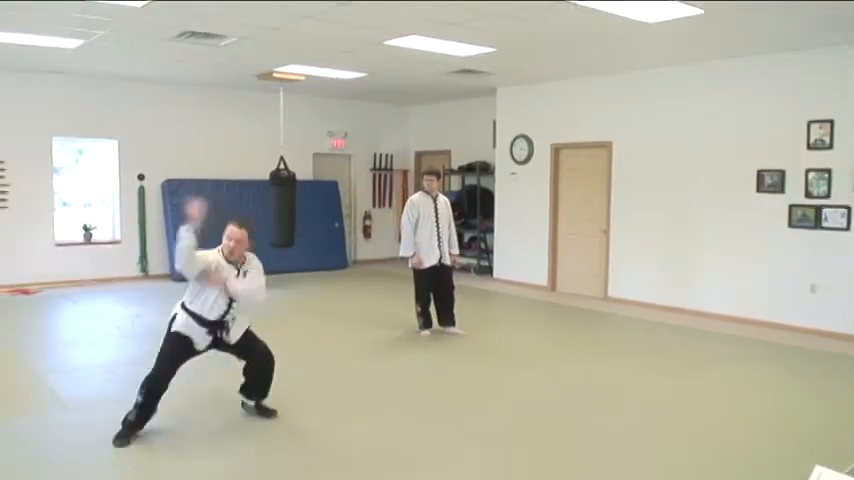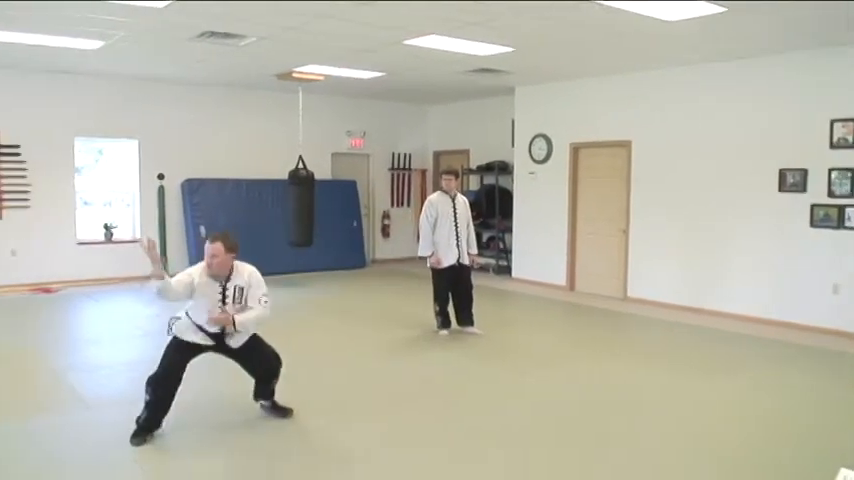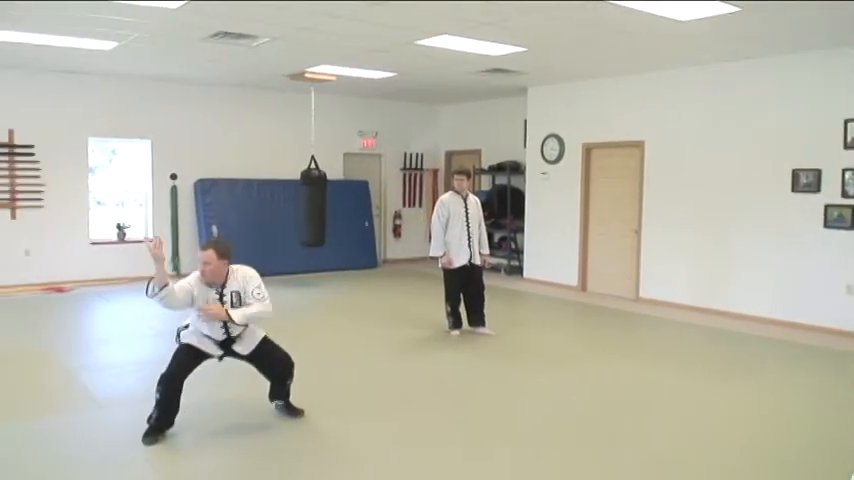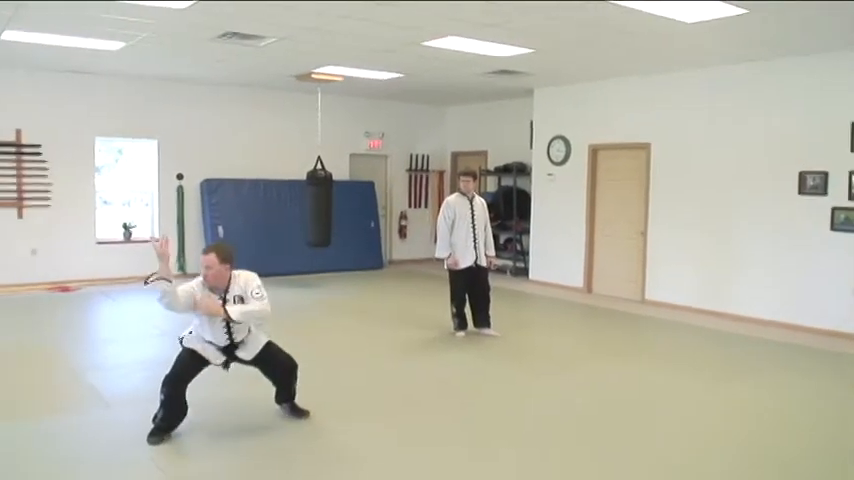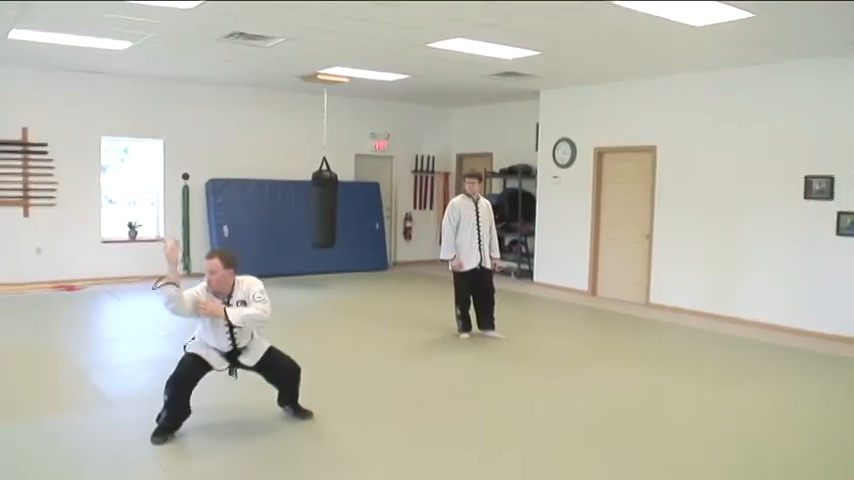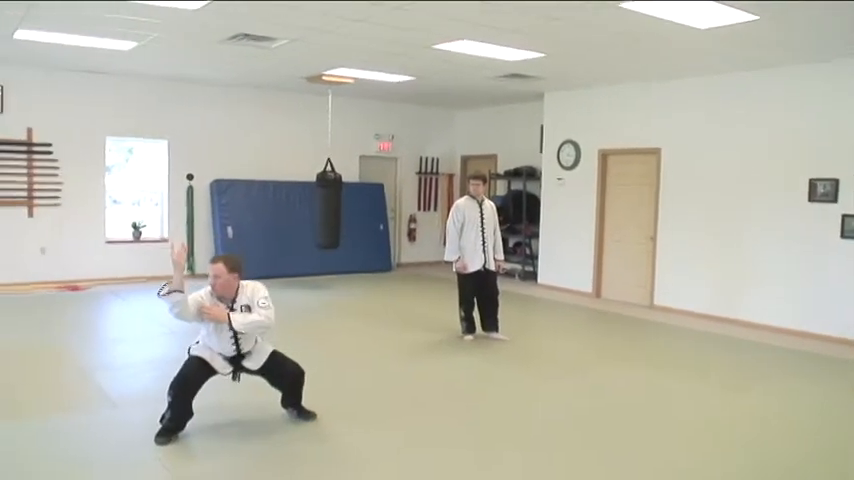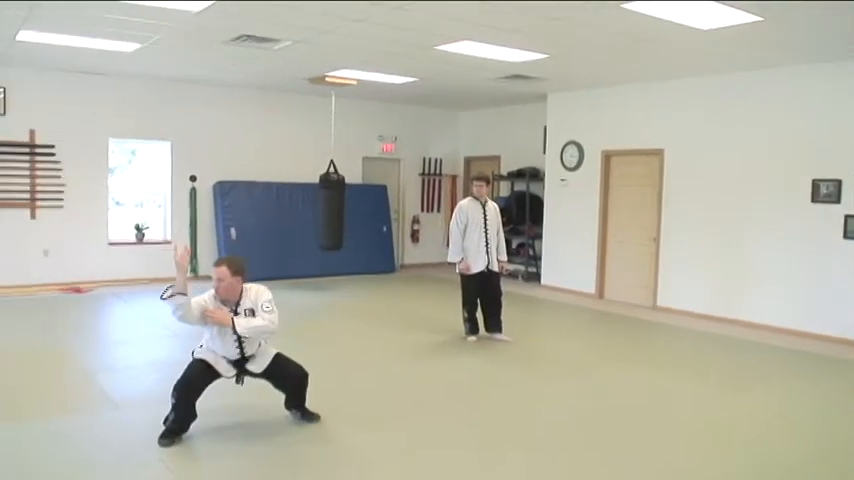
dt=0.1s
person 1, frame 1
left shoulder: (252, 263)
right shoulder: (206, 259)
left elbow: (257, 295)
right elbow: (185, 265)
left wrist: (228, 283)
right wrist: (192, 225)
left hip: (228, 328)
right hip: (191, 325)
left knee: (263, 360)
right knee: (162, 373)
left ankle: (251, 401)
right ankle: (132, 424)
person 1, frame 2
left shoulder: (249, 274)
right shoulder: (196, 274)
left elbow: (263, 310)
right elbow: (168, 291)
left wrist: (233, 321)
right wrist: (156, 263)
left hip: (235, 333)
right hip: (195, 331)
left knee: (270, 363)
right knee: (165, 375)
left ankle: (266, 399)
right ankle: (146, 424)
person 1, frame 3
left shoulder: (246, 275)
right shoulder: (193, 283)
left elbow: (264, 309)
right elbow: (168, 299)
left wrist: (228, 314)
right wrist: (159, 266)
left hip: (242, 337)
right hip: (202, 339)
left knee: (283, 364)
right knee: (172, 377)
left ankle: (280, 400)
right ankle: (159, 424)
person 1, frame 4
left shoulder: (248, 280)
right shoulder: (196, 288)
left elbow: (263, 309)
right elbow: (171, 300)
left wrist: (224, 310)
right wrist: (164, 264)
left hip: (245, 342)
right hip: (207, 344)
left knee: (287, 367)
right knee: (175, 379)
left ankle: (286, 402)
right ankle: (164, 425)
person 1, frame 5
left shoulder: (250, 284)
right shoulder: (200, 293)
left elbow: (262, 313)
right elbow: (175, 305)
left wrist: (223, 312)
right wrist: (172, 267)
left hip: (247, 348)
right hip: (209, 350)
left knee: (290, 371)
right knee: (179, 382)
left ankle: (289, 404)
right ankle: (167, 425)
person 1, frame 6
left shoulder: (254, 290)
right shoulder: (204, 298)
left elbow: (266, 320)
right elbow: (179, 310)
left wrist: (227, 317)
right wrist: (178, 272)
left hip: (251, 352)
right hip: (213, 354)
left knee: (294, 374)
right knee: (182, 384)
left ankle: (293, 406)
right ankle: (171, 426)
person 1, frame 7
left shoulder: (258, 293)
right shoulder: (208, 301)
left elbow: (270, 324)
right elbow: (182, 313)
left wrist: (230, 321)
right wrist: (181, 275)
left hip: (255, 356)
right hip: (217, 357)
left knee: (298, 376)
right knee: (186, 386)
left ankle: (297, 408)
right ankle: (175, 428)
person 2, frame 1
left shoulder: (445, 201)
right shoulder: (414, 201)
left elbow: (450, 227)
right elbow: (407, 228)
left wrist: (454, 251)
right wrist: (411, 254)
left hip: (443, 256)
right hip: (423, 256)
left knee: (446, 291)
right knee: (423, 293)
left ankle: (448, 323)
right ankle: (425, 325)
person 2, frame 2
left shoulder: (463, 201)
right shoulder: (433, 201)
left elbow: (469, 227)
right elbow: (425, 228)
left wrist: (473, 251)
right wrist: (430, 253)
left hip: (462, 255)
right hip: (441, 256)
left knee: (465, 290)
right knee: (442, 293)
left ankle: (466, 322)
right ankle: (443, 324)
person 2, frame 3
left shoulder: (475, 201)
right shoulder: (444, 201)
left elbow: (481, 227)
right elbow: (437, 228)
left wrist: (484, 251)
right wrist: (441, 254)
left hip: (473, 256)
right hip: (453, 256)
left knee: (476, 291)
right knee: (453, 293)
left ankle: (477, 323)
right ankle: (455, 325)
person 2, frame 4
left shoulder: (481, 202)
right shoulder: (450, 202)
left elbow: (486, 229)
right elbow: (443, 229)
left wrist: (490, 253)
right wrist: (447, 255)
left hip: (479, 257)
right hip: (458, 257)
left knee: (482, 292)
right knee: (458, 295)
left ankle: (482, 324)
right ankle: (460, 326)
person 2, frame 5
left shoulder: (486, 204)
right shoulder: (456, 203)
left elbow: (491, 231)
right elbow: (448, 231)
left wrist: (495, 255)
right wrist: (452, 256)
left hip: (484, 259)
right hip: (463, 259)
left knee: (486, 294)
right knee: (463, 296)
left ankle: (487, 326)
right ankle: (464, 328)
person 2, frame 6
left shoulder: (491, 206)
right shoulder: (460, 205)
left elbow: (496, 232)
right elbow: (452, 232)
left wrist: (499, 257)
right wrist: (456, 258)
left hip: (488, 261)
right hip: (467, 261)
left knee: (490, 296)
right knee: (467, 298)
left ankle: (491, 328)
right ankle: (468, 329)
person 2, frame 7
left shoulder: (494, 207)
right shoulder: (463, 206)
left elbow: (499, 233)
right elbow: (455, 234)
left wrist: (502, 258)
right wrist: (459, 259)
left hip: (491, 262)
right hip: (470, 262)
left knee: (494, 297)
right knee: (470, 299)
left ankle: (494, 329)
right ankle: (471, 330)
